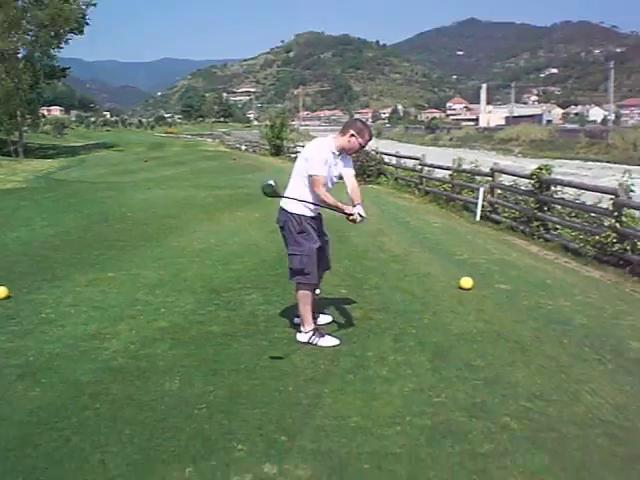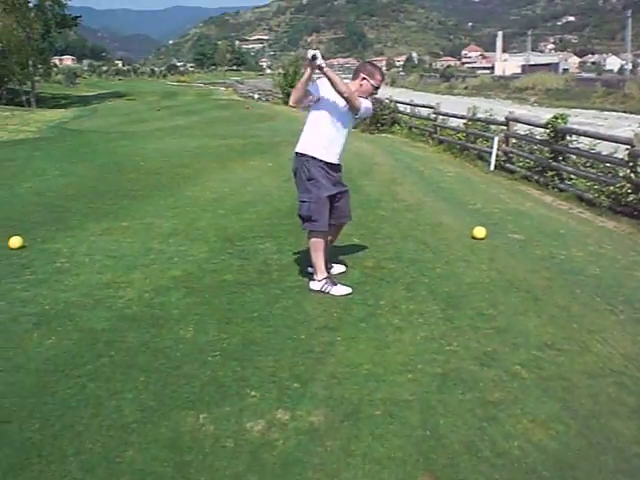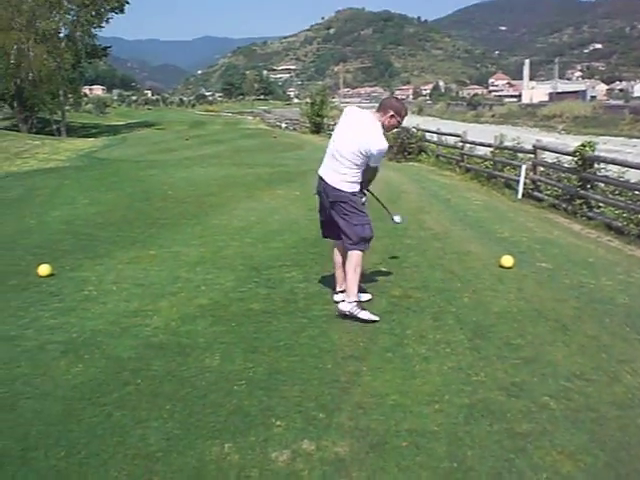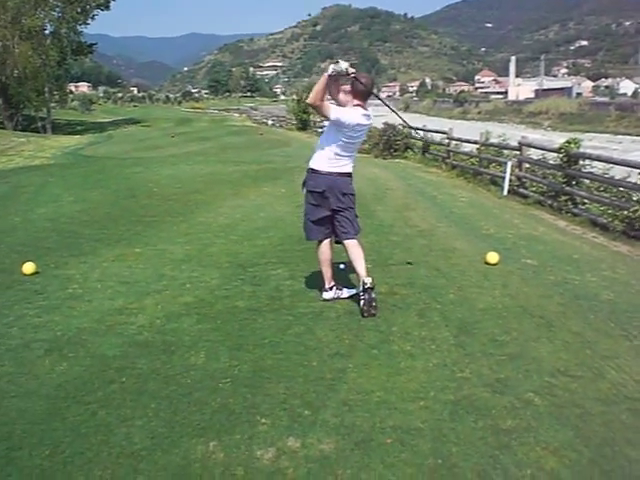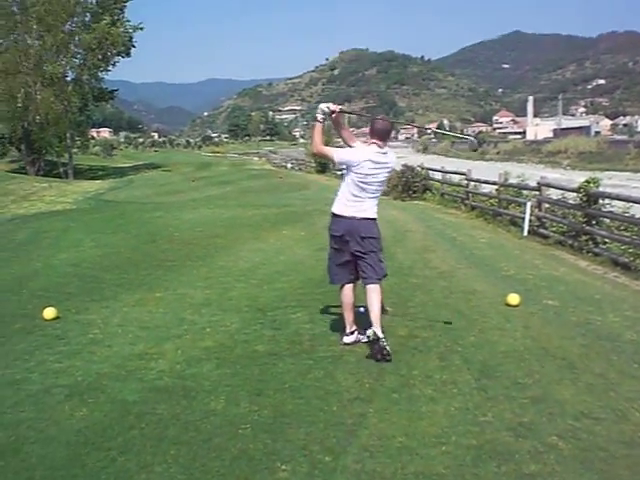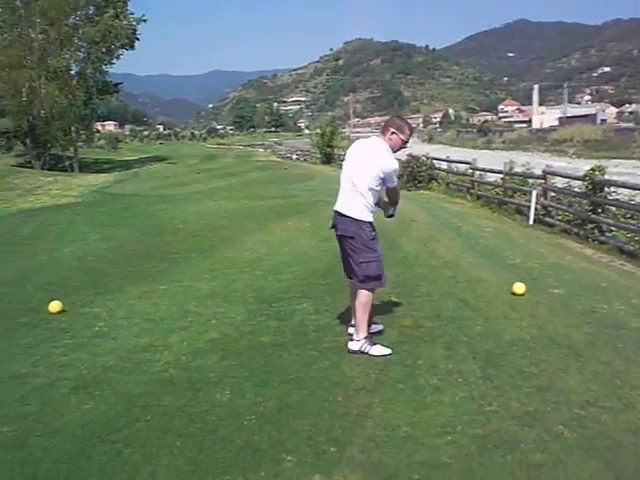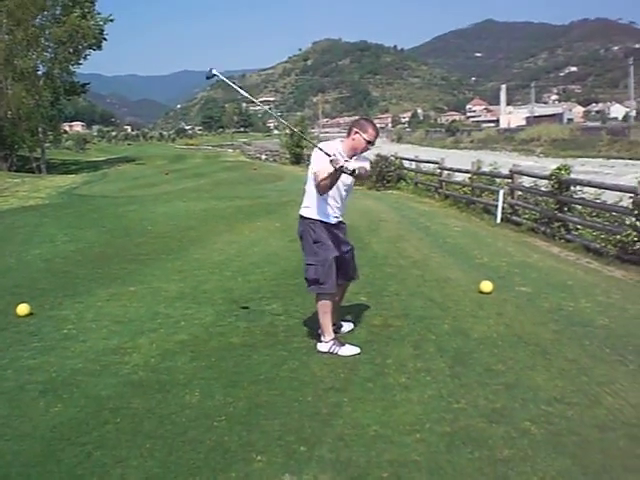
dt=0.4s
person 1, frame 1
left shoulder: (344, 157)
right shoulder: (319, 150)
left elbow: (351, 182)
right elbow: (318, 191)
left wrist: (357, 205)
right wrist: (342, 208)
left hip: (309, 215)
right hip: (296, 215)
left knee: (317, 268)
right knee: (306, 271)
left ankle: (305, 314)
right ankle: (307, 329)
person 1, frame 2
left shoulder: (365, 106)
right shoulder: (322, 85)
left elbow: (348, 96)
right elbow: (294, 102)
left wrist: (325, 69)
right wrist: (310, 70)
left hip: (332, 166)
right hip: (310, 161)
left knee: (339, 218)
right knee: (318, 220)
left ankle: (320, 261)
right ankle: (320, 277)
person 1, frame 3
left shoulder: (352, 113)
right shoulder: (378, 144)
right elbow: (368, 176)
right wrist: (364, 190)
left hip: (326, 183)
right hip: (345, 192)
left knee: (342, 239)
right knee: (357, 242)
left ankle: (342, 290)
right ankle: (350, 301)
person 1, frame 4
left shoulder: (348, 116)
right shoulder: (365, 116)
left elbow: (313, 101)
right elbow: (337, 96)
left wrist: (331, 73)
right wrist: (337, 75)
left hip: (319, 178)
right hip: (343, 181)
left knee: (323, 236)
right knee: (349, 236)
left ankle: (329, 287)
right ankle: (365, 282)
person 1, frame 5
left shoulder: (358, 156)
right shoulder: (390, 159)
left elbow: (317, 149)
left wrist: (320, 118)
right wrist: (337, 120)
left hip: (342, 222)
right hip: (367, 224)
left knee: (346, 279)
right knee: (372, 279)
left ankle: (350, 331)
right ankle: (376, 329)
person 1, frame 6
left shoulder: (357, 146)
right shoulder: (389, 162)
right elbow: (393, 197)
left wrist: (379, 202)
right wrist: (389, 208)
left hip: (341, 216)
right hip: (358, 222)
left knee: (356, 275)
right knee: (369, 279)
left ankle: (357, 323)
right ankle: (359, 338)
person 1, frame 7
left shoulder: (361, 161)
right shoulder: (323, 150)
left elbow: (363, 174)
right elbow: (321, 187)
left wrist: (353, 170)
right wrist: (336, 170)
left hip: (335, 223)
right hip: (314, 222)
left knee: (345, 276)
right knee: (325, 281)
left ankle: (331, 323)
right ankle: (327, 339)
